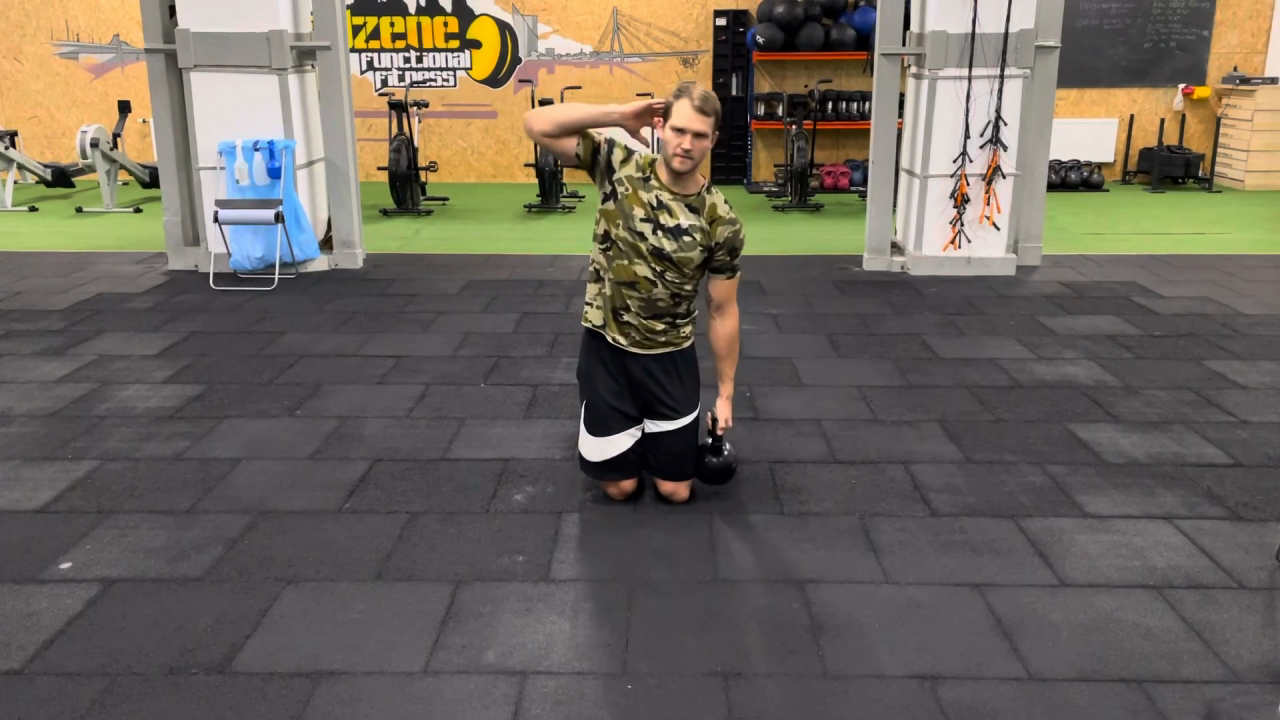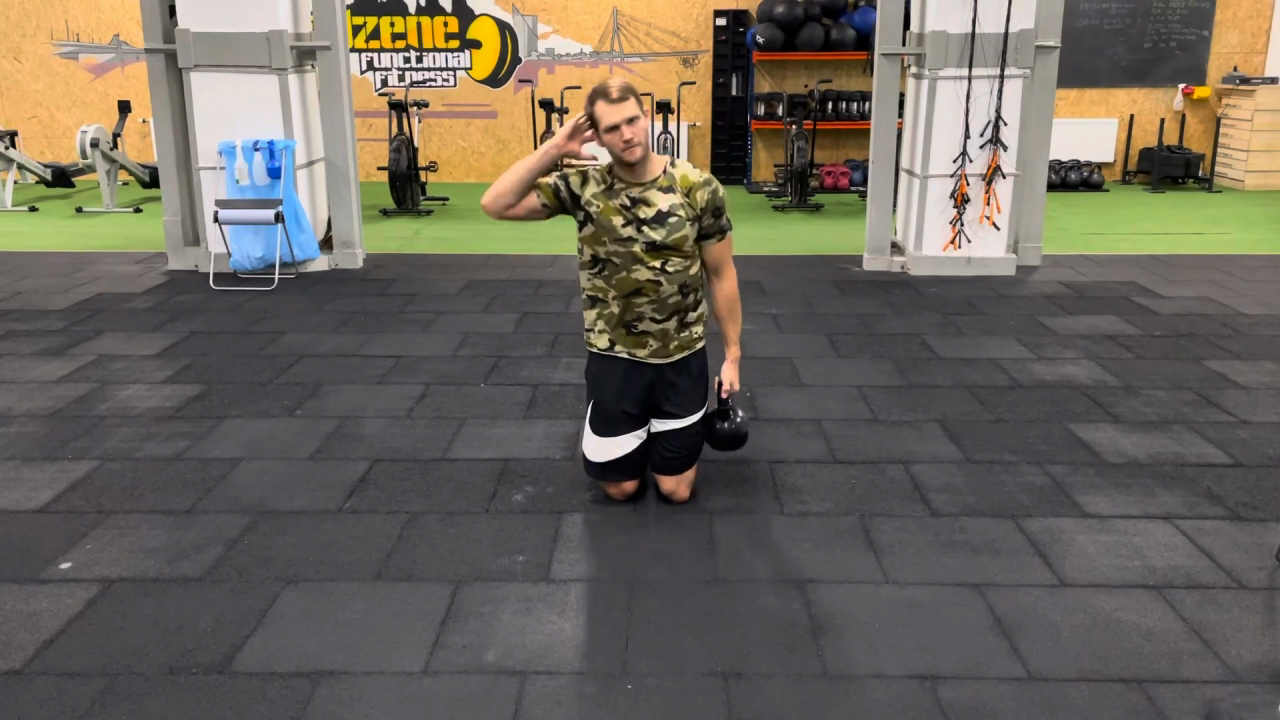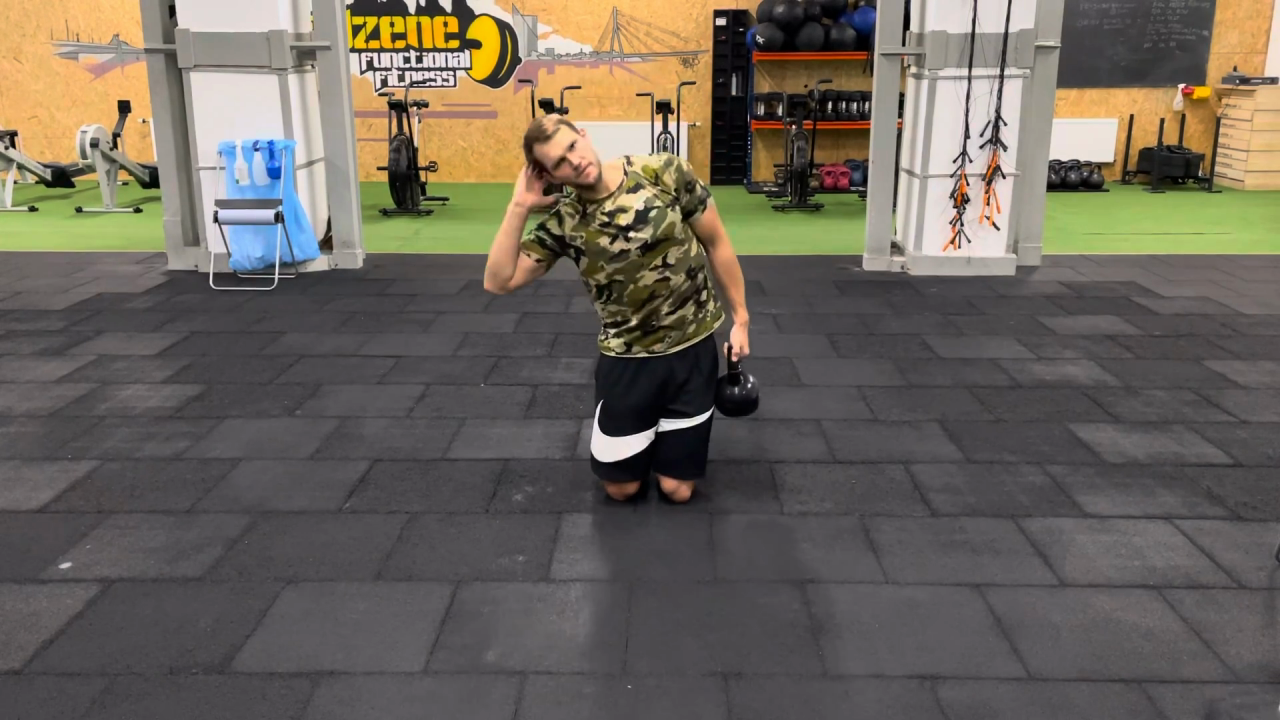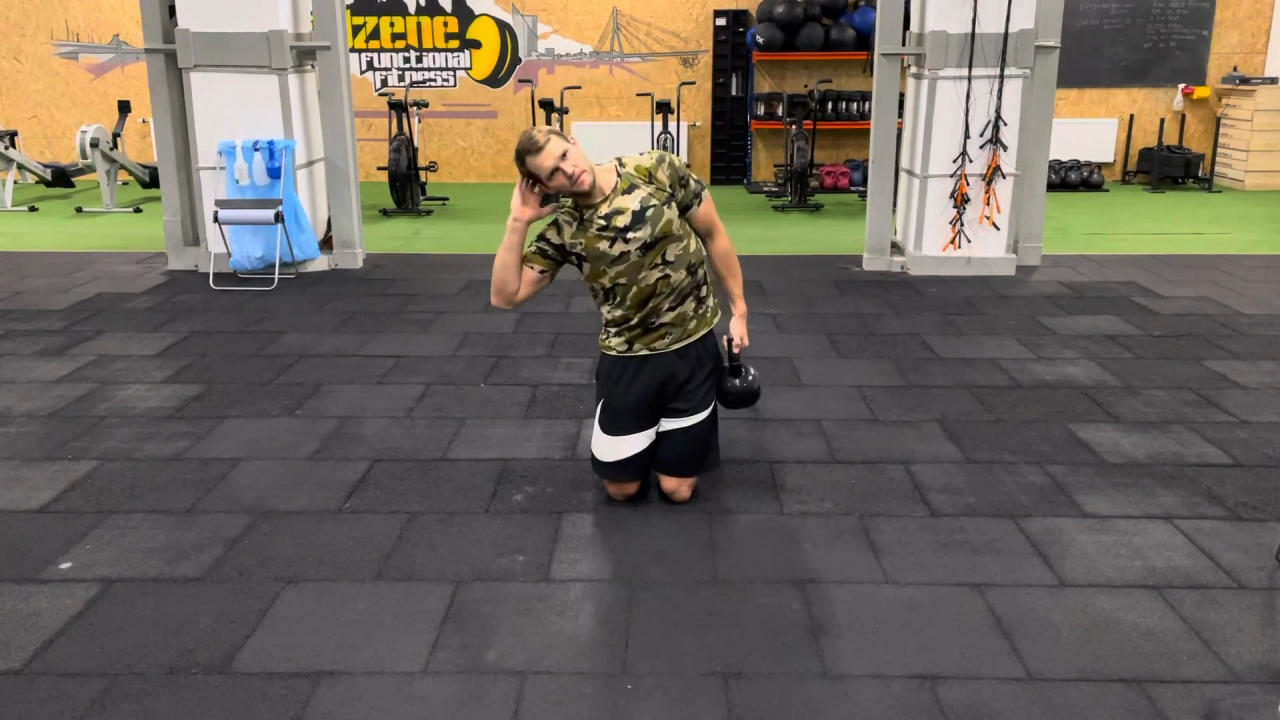
dt=0.3s
person 1, frame 1
left shoulder: (721, 222)
right shoulder: (618, 164)
left elbow: (723, 312)
right elbow: (536, 124)
left wrist: (725, 392)
right wrist: (619, 116)
left hip: (670, 356)
right hip: (607, 348)
left knee: (675, 489)
right knee: (619, 486)
left ankle: (652, 432)
right ankle: (628, 433)
person 1, frame 2
left shoulder: (700, 189)
right shoulder: (583, 185)
left elbow: (722, 275)
right elbow: (493, 206)
left wrist: (732, 354)
right wrist: (555, 148)
left hip: (681, 359)
right hip: (614, 358)
left knee: (676, 489)
right knee: (620, 487)
left ankle: (661, 433)
right ankle: (632, 430)
person 1, frame 3
left shoulder: (666, 172)
right shoulder: (563, 222)
left elbow: (716, 243)
right elbow: (498, 281)
left wrist: (740, 316)
right wrist: (519, 206)
left hip: (692, 349)
right hip: (626, 357)
left knee: (677, 488)
right knee: (620, 487)
left ankle: (668, 436)
right ankle: (641, 429)
person 1, frame 4
left shoulder: (658, 171)
right shoulder: (561, 230)
left elbow: (714, 236)
right elbow: (505, 296)
left wrist: (738, 309)
right wrist: (518, 221)
left hip: (693, 346)
right hip: (627, 356)
left knee: (677, 489)
right knee: (621, 488)
left ankle: (670, 436)
right ankle: (643, 429)
